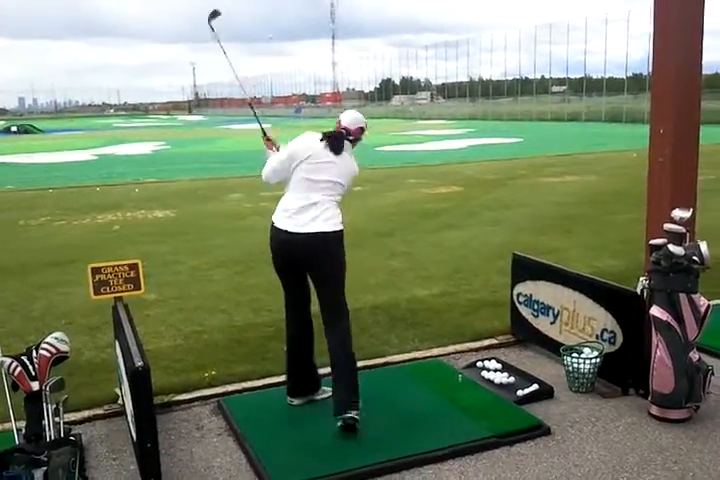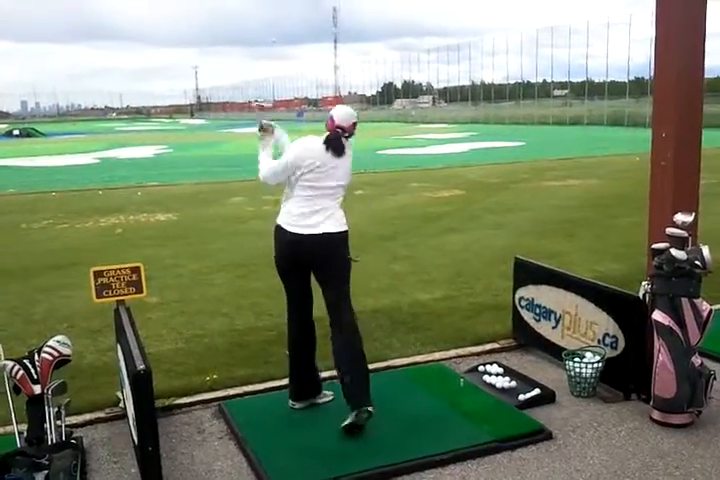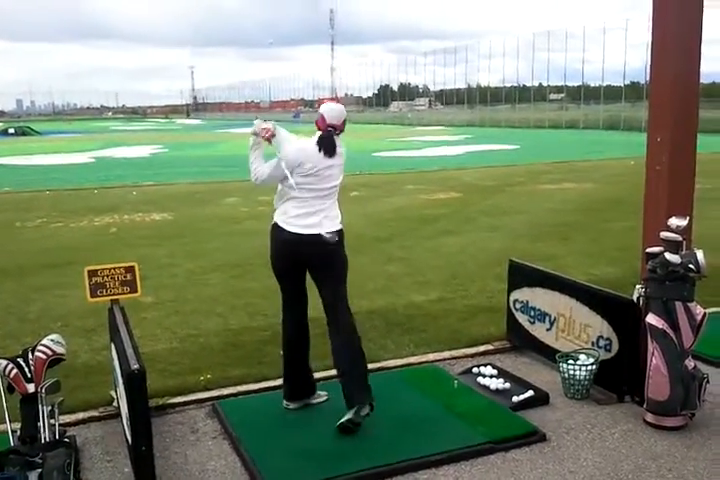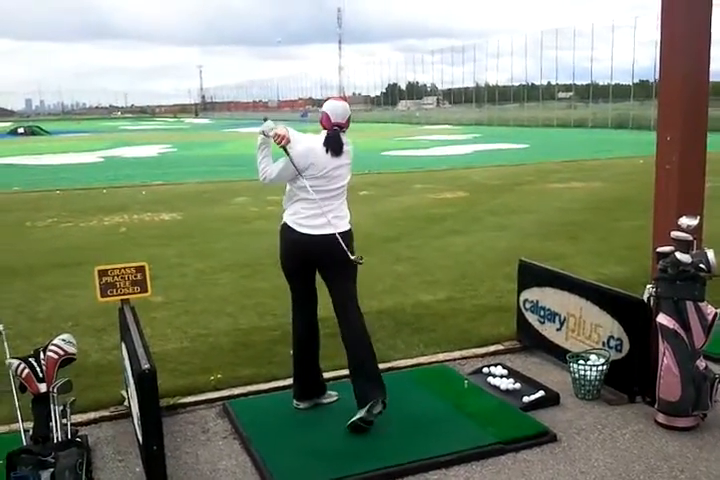
dt=0.1s
person 1, frame 1
left shoulder: (307, 141)
right shoulder: (351, 165)
left elbow: (271, 175)
left wrist: (272, 150)
right wrist: (280, 148)
left hip: (283, 235)
right hip: (325, 239)
left knee: (296, 310)
right knee: (335, 318)
left ankle: (300, 388)
right ankle: (347, 405)
person 1, frame 2
left shoulder: (305, 146)
right shoulder: (348, 160)
left elbow: (269, 177)
left wrist: (265, 142)
right wrist: (276, 134)
left hip: (289, 237)
right hip: (330, 240)
left knee: (298, 313)
right knee: (342, 317)
left ankle: (302, 391)
right ankle: (359, 401)
person 1, frame 3
left shoulder: (296, 150)
right shoulder: (338, 151)
left elbow: (260, 177)
left wrist: (258, 139)
right wrist: (272, 131)
left hip: (287, 238)
right hip: (327, 240)
left knee: (294, 313)
right knee: (339, 314)
left ankle: (297, 392)
right ankle: (359, 398)
person 1, frame 4
left shoulder: (305, 150)
right shoulder: (346, 149)
left elbow: (268, 176)
left wrist: (266, 139)
right wrist: (284, 134)
left hip: (296, 238)
right hip: (336, 240)
left knee: (303, 313)
right knee: (349, 313)
left ankle: (307, 391)
right ankle: (371, 395)
